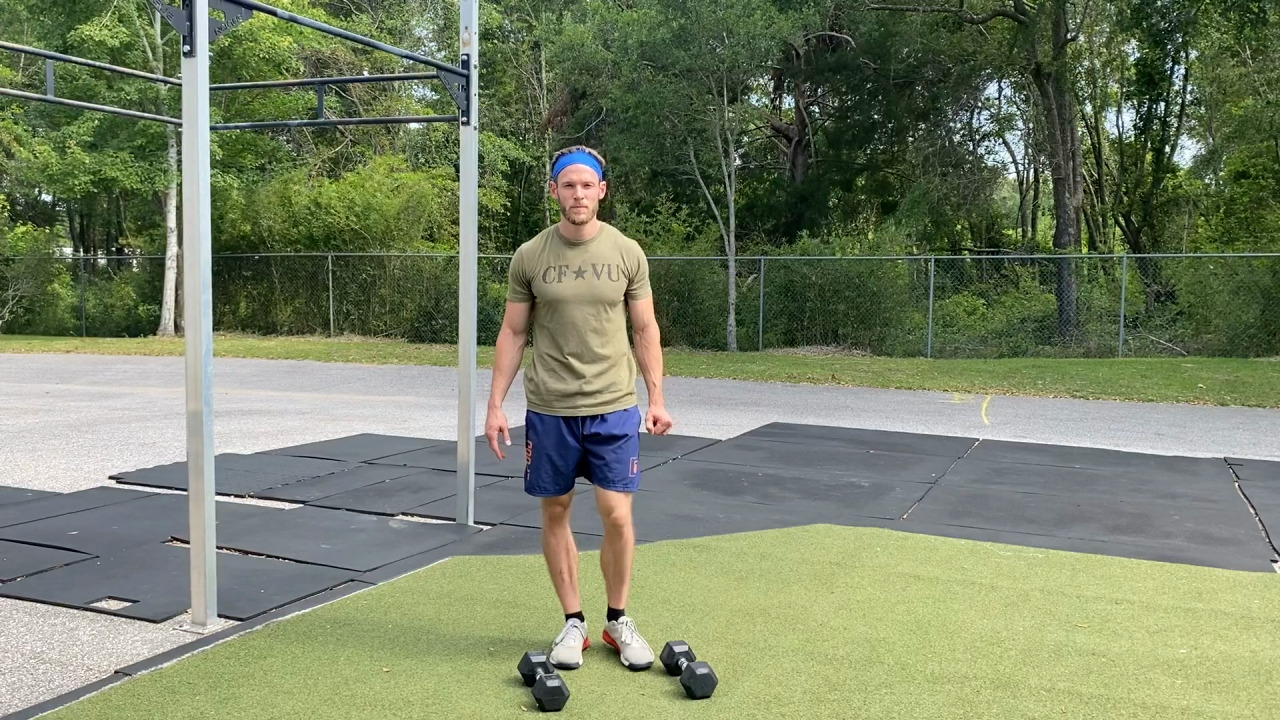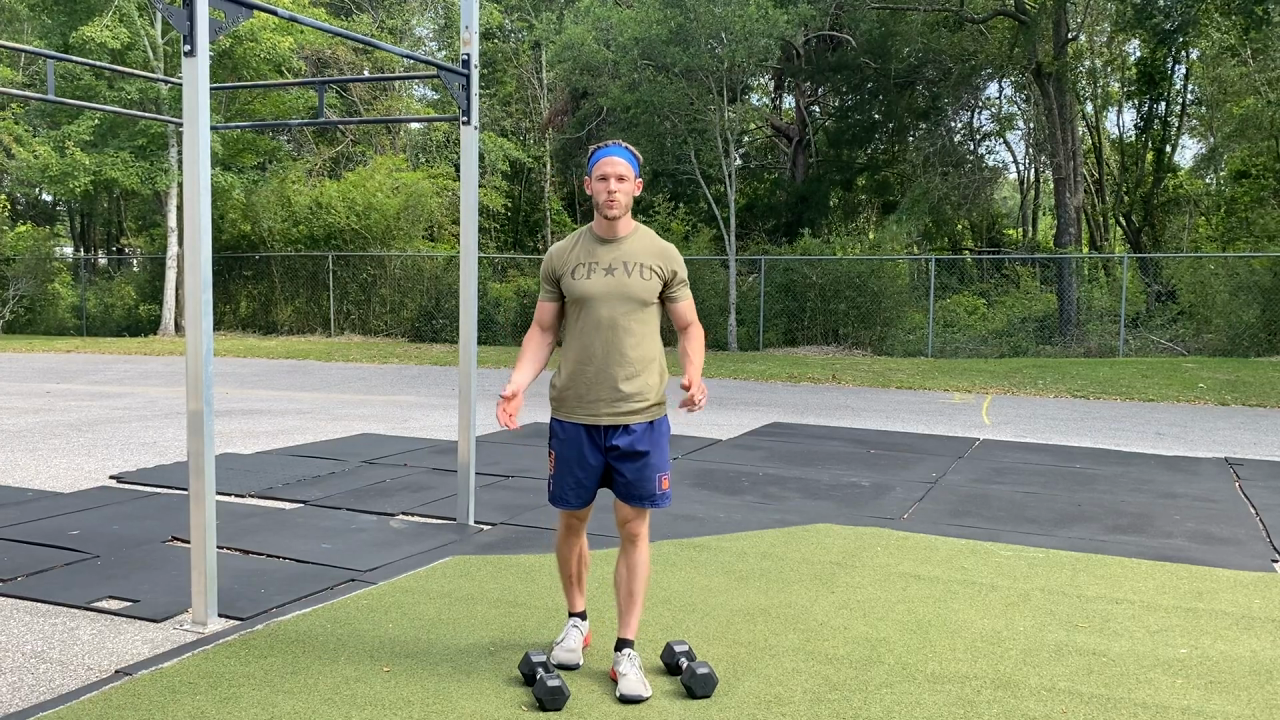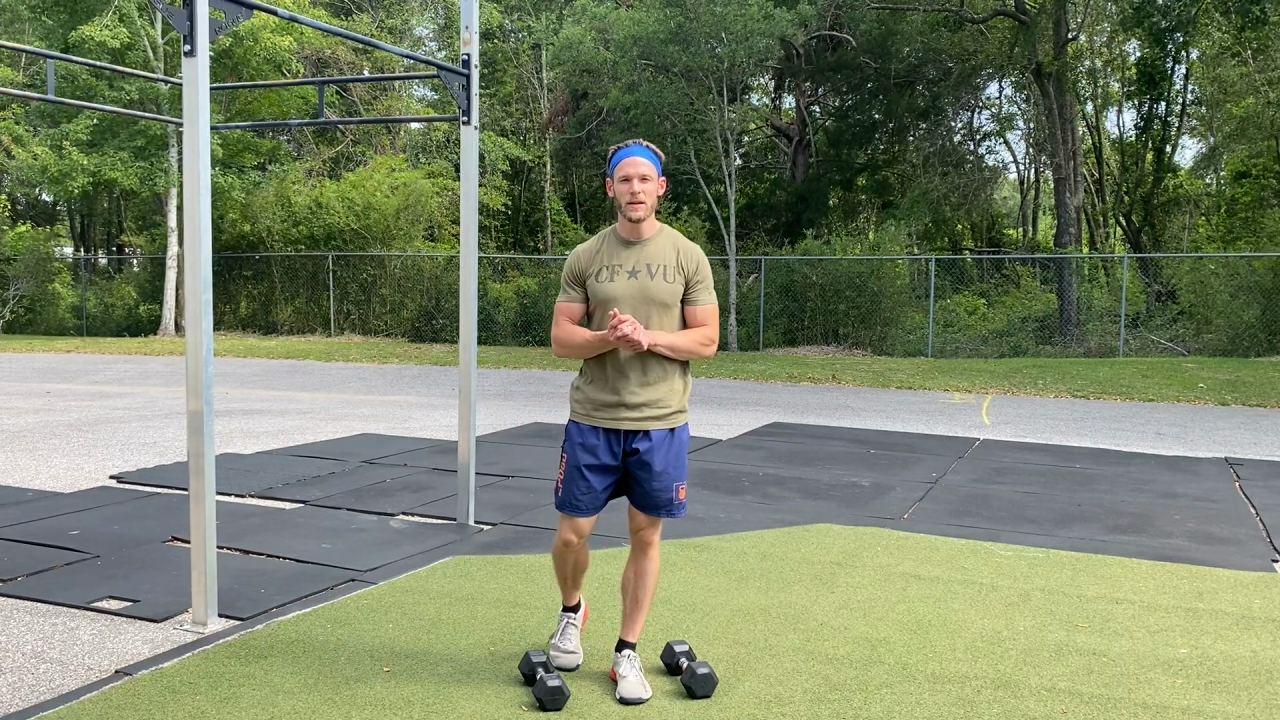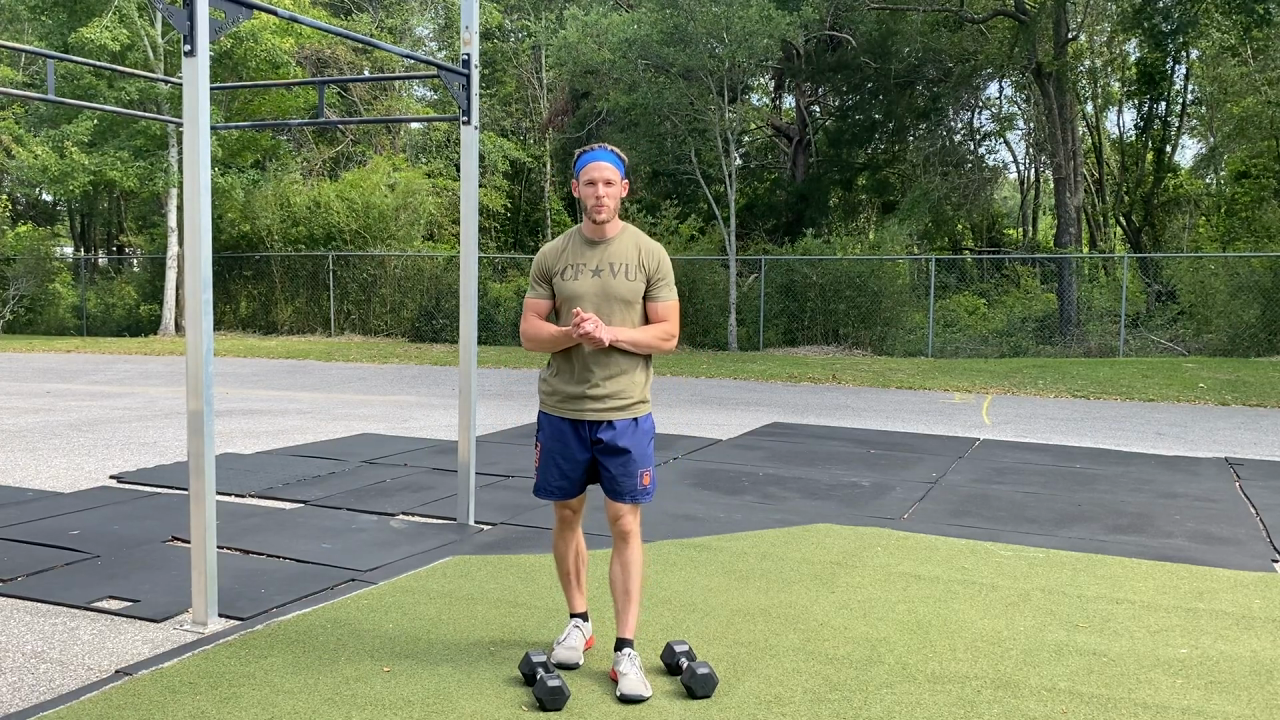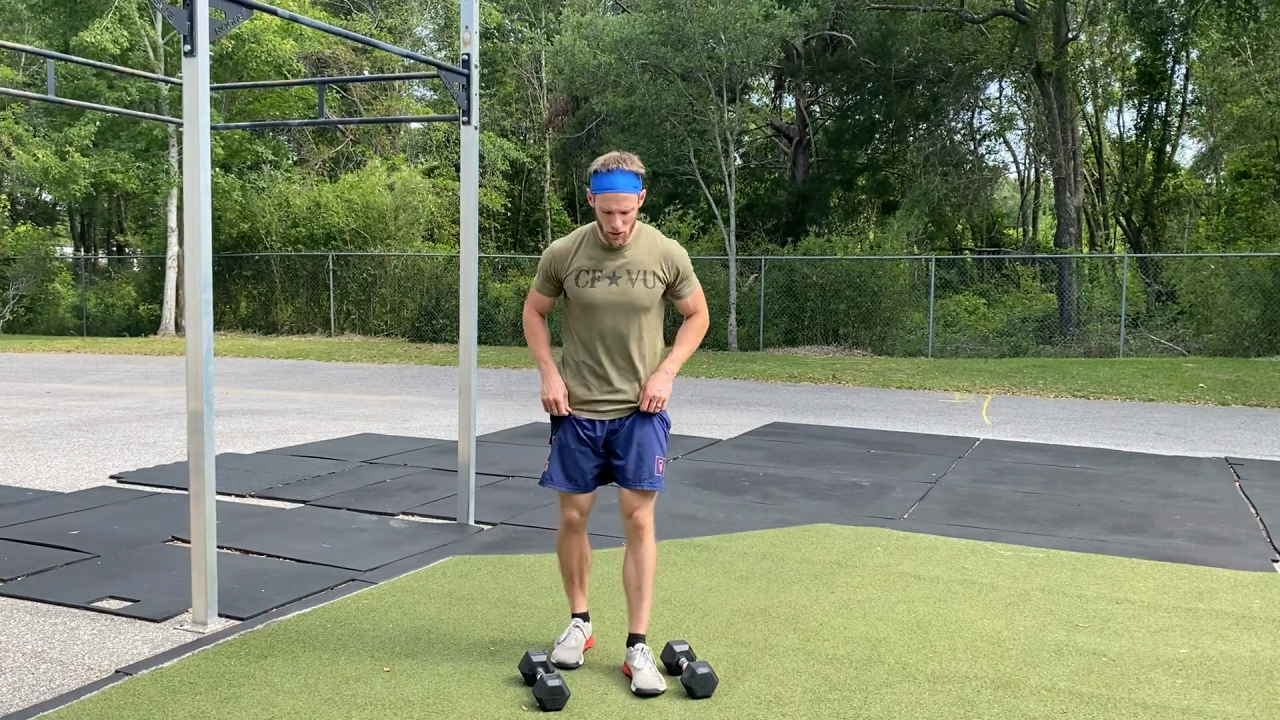
dt=1s
person 1, frame 1
left shoulder: (627, 253)
right shoulder: (529, 257)
left elbow: (645, 329)
right elbow: (513, 333)
left wrist: (657, 399)
right wrist: (495, 404)
left hip: (613, 406)
right hip: (550, 409)
left knee: (617, 516)
right knee: (556, 513)
left ankle: (618, 619)
right ankle: (574, 623)
person 1, frame 2
left shoulder: (663, 254)
right shoulder: (562, 255)
left elbow: (688, 327)
right elbow: (543, 330)
left wrist: (693, 375)
right wrist: (517, 383)
left hip: (641, 417)
right hip: (574, 416)
left knee: (633, 530)
right knee: (572, 523)
left ankle: (626, 651)
right ankle: (577, 620)
person 1, frame 3
left shoulder: (687, 256)
right shoulder: (584, 257)
left elbow: (706, 340)
right elbow: (561, 338)
left wrist: (648, 338)
right wrist: (608, 338)
left hip: (661, 423)
right hip: (592, 420)
left knee: (645, 538)
right knee: (571, 534)
left ankle: (627, 653)
right ankle: (571, 610)
person 1, frame 4
left shoulder: (649, 253)
right shoulder: (551, 254)
left elbow: (668, 334)
right elbow: (529, 332)
left wrist: (611, 333)
right wrist: (571, 333)
left hip: (626, 412)
right hip: (562, 409)
left knee: (625, 525)
right knee: (566, 516)
left ankle: (626, 650)
right ankle: (578, 621)
person 1, frame 5
left shoulder: (667, 254)
right shoulder: (563, 253)
left elbow: (697, 315)
right elbow: (534, 312)
left wrist: (665, 373)
right wrist: (549, 373)
left hip: (640, 410)
right hip: (577, 409)
left knee: (638, 520)
right knee: (572, 518)
left ankle: (638, 646)
right ankle: (579, 622)
